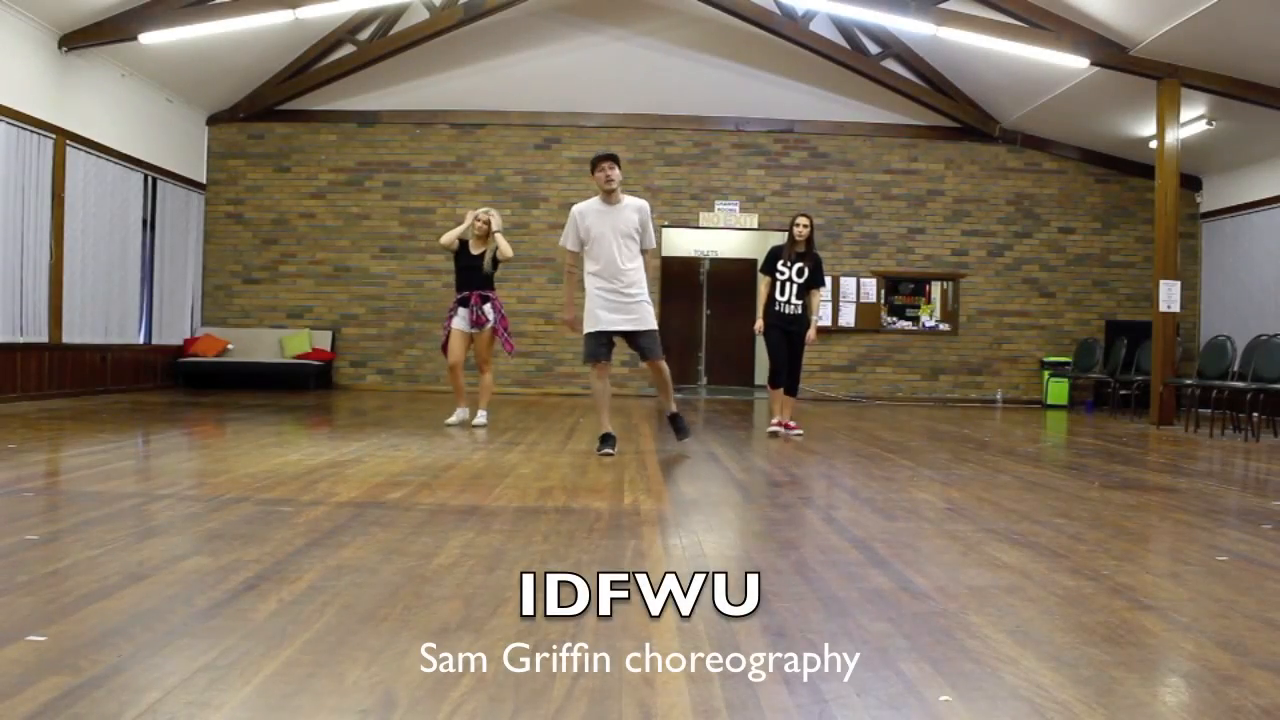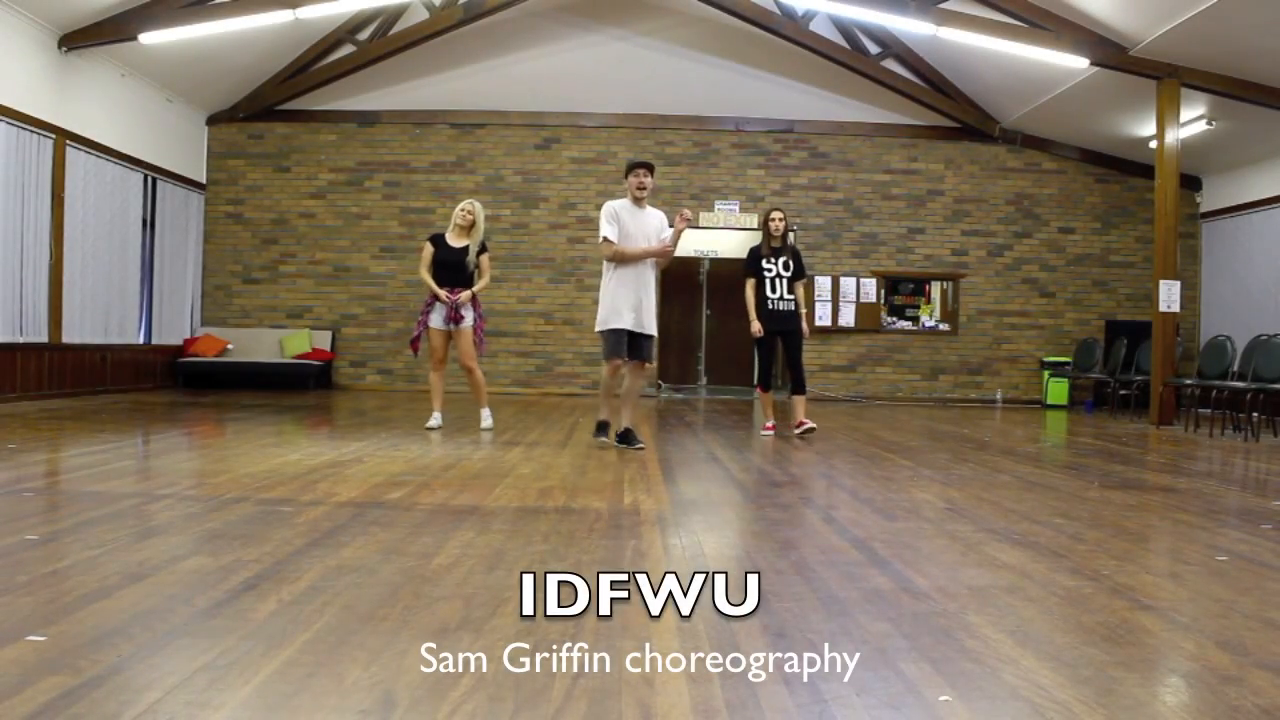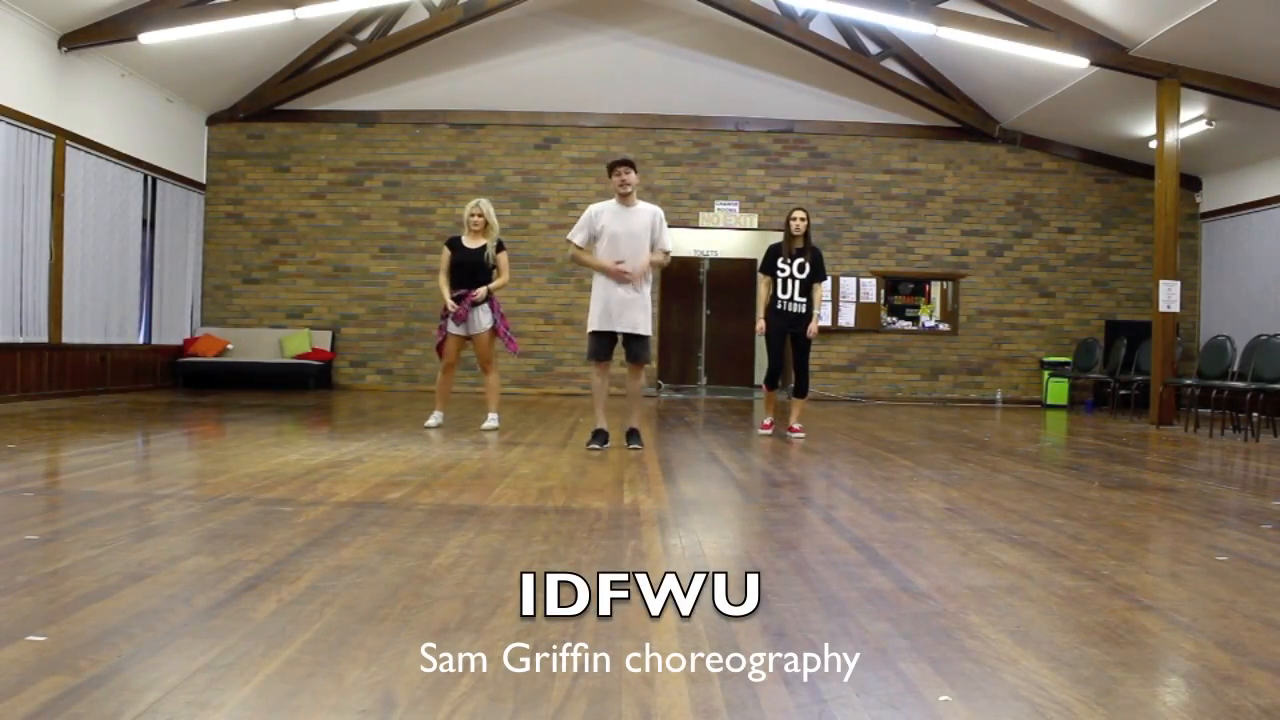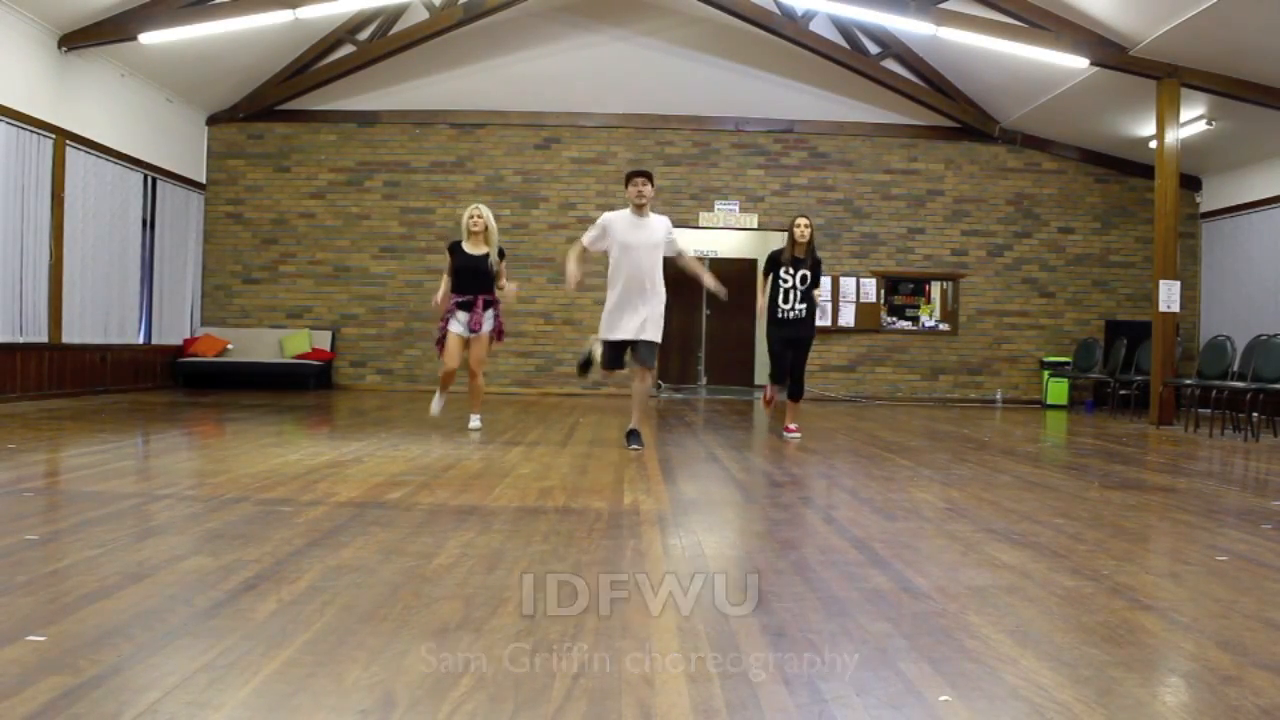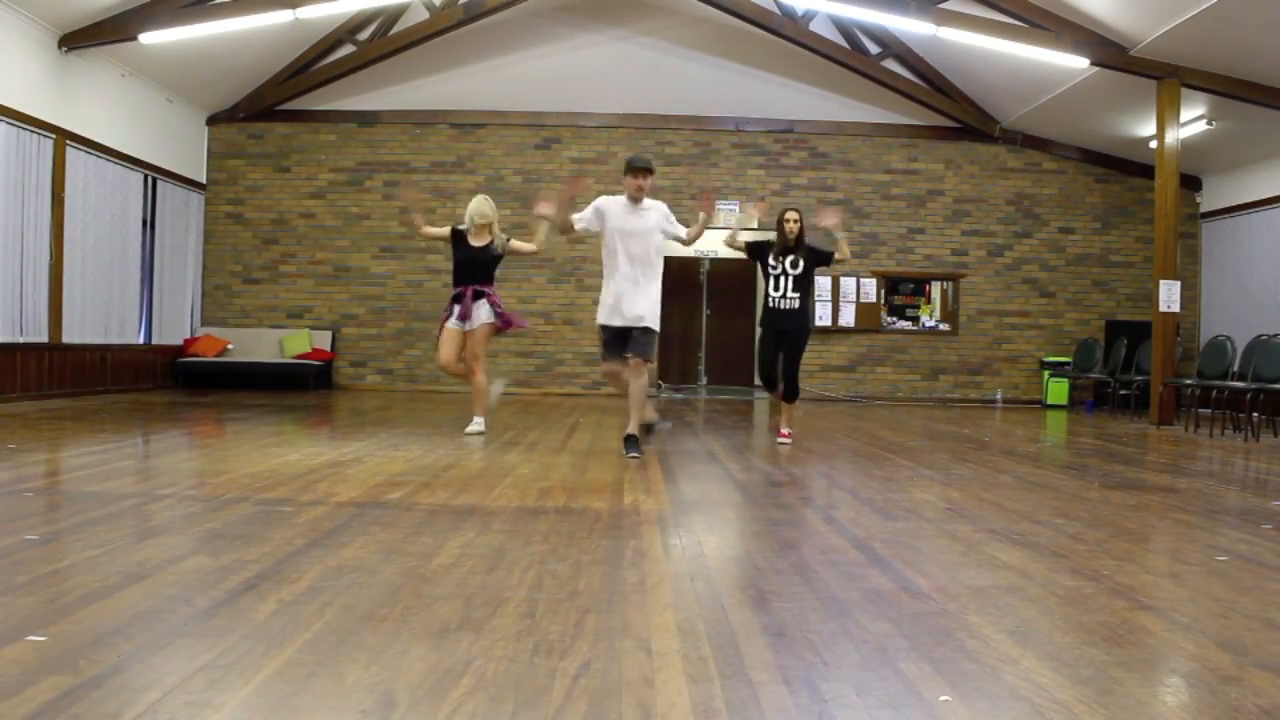
dt=1s
person 1, frame 1
left shoulder: (640, 207)
right shoulder: (580, 212)
left elbow: (647, 254)
right elbow: (572, 262)
left wrist: (640, 289)
right wrist: (569, 305)
left hip: (636, 301)
right hip: (599, 304)
left knee: (655, 360)
right knee: (599, 366)
left ankle: (672, 411)
right ankle: (606, 433)
person 1, frame 2
left shoulder: (659, 217)
right shoulder: (613, 209)
left elbow: (661, 263)
right elbow: (609, 252)
left wrist: (677, 233)
right wrist: (651, 251)
left hip: (645, 303)
right hip: (617, 301)
left knee: (639, 364)
right knee: (614, 361)
left ankle: (625, 428)
right ankle: (603, 420)
person 1, frame 3
left shoulder: (653, 213)
right shoulder: (596, 212)
left elbow: (665, 258)
right elbow: (574, 252)
left wrist: (648, 261)
right wrist: (605, 266)
left hip: (638, 304)
right hip: (604, 302)
left knee: (636, 365)
right knee: (600, 364)
left ankle: (633, 428)
right ankle: (601, 428)
person 1, frame 4
left shoulder: (663, 224)
right shoulder: (610, 220)
left elbow: (679, 255)
right elbow: (580, 247)
left wrist: (704, 275)
right wrist: (572, 266)
left hip: (650, 310)
right hip: (618, 308)
left knee: (644, 369)
right knee: (609, 368)
left ankle: (634, 428)
right ankle: (594, 347)
person 1, frame 5
left shoulder: (660, 210)
right shoulder: (605, 206)
left elbow: (688, 238)
right elbow: (567, 228)
left wrist: (704, 220)
right wrist: (563, 209)
left hip: (646, 302)
right hip: (613, 302)
left knee: (638, 364)
right knee: (610, 367)
left ankle: (632, 433)
right ankle: (647, 415)
person 2, frame 1
left shoulder: (494, 250)
right shoulder: (460, 245)
left elbow: (508, 255)
right elbow: (443, 242)
left wrist: (496, 231)
right wrist: (465, 224)
left hip: (486, 308)
right hip: (461, 309)
left knee: (483, 365)
right knee: (453, 363)
left ankle: (482, 412)
right ankle: (462, 409)
person 2, frame 2
left shoulder: (478, 246)
right shoulder: (436, 240)
left elbow: (485, 277)
right elbow: (423, 270)
left wrist: (472, 292)
right wrist: (437, 290)
left hip: (464, 306)
right hip: (437, 305)
left knee: (469, 363)
right knee: (437, 363)
left ankle: (485, 411)
right ankle: (436, 414)
person 2, frame 3
left shoulder: (495, 245)
right shoulder: (453, 243)
left elbow: (505, 277)
right elbow: (443, 274)
left wrist: (487, 288)
right wrist: (447, 298)
left hip: (483, 309)
right hip: (456, 308)
left knee: (487, 365)
right knee: (447, 364)
left ankle: (492, 415)
right ankle: (438, 413)
person 2, frame 4
left shoulder: (496, 252)
right shoulder: (454, 248)
left elbow: (500, 282)
left wrist: (506, 286)
right wrist: (441, 292)
left hip: (484, 313)
right hip: (458, 311)
left knee: (475, 370)
right knee: (450, 367)
left ankle: (475, 416)
right ankle: (441, 393)
person 2, frame 5
left shoulder: (500, 243)
right shoulder: (457, 235)
left elbow: (535, 247)
right elbow: (423, 230)
left wrist: (544, 219)
right wrist: (415, 214)
left hip: (482, 304)
right hip: (459, 305)
left knee: (475, 365)
right knee: (446, 363)
left ankle: (479, 420)
right ankle: (489, 385)
person 3, frame 1
left shoulder: (814, 259)
right shoulder: (776, 253)
left elbow: (815, 293)
right elbow: (765, 285)
left wrist: (813, 325)
right wrist: (759, 316)
left hip: (798, 323)
right hip: (774, 320)
left knee: (793, 371)
right knee: (778, 367)
left ankle: (787, 419)
right ankle: (775, 418)
person 3, frame 2
left shoulder: (793, 252)
right shoulder: (756, 253)
left elbow: (798, 287)
right elbow: (749, 288)
left wrist: (803, 318)
right wrist: (753, 319)
left hip: (790, 319)
right hip: (766, 319)
left knee: (797, 368)
right knee: (765, 369)
left ankle: (800, 420)
right ankle: (769, 420)
person 3, frame 3
left shoulder: (814, 253)
right shoulder: (775, 250)
left elbow: (817, 288)
right elbow: (764, 285)
left wrist: (815, 319)
right wrist: (760, 317)
left hip: (802, 320)
right hip: (776, 318)
left knee: (801, 370)
right knee: (774, 367)
left ankle: (794, 422)
right ankle: (768, 417)
person 3, frame 4
left shoulder: (815, 262)
right shoulder: (777, 256)
right elbow: (764, 279)
left wrist: (818, 306)
right wrist: (761, 299)
left hip: (803, 326)
right hip: (777, 324)
left knee: (797, 373)
right knee: (780, 371)
left ankle: (790, 423)
right ankle: (772, 390)
person 3, frame 5
left shoulder: (809, 252)
right shoulder: (765, 249)
left elbow: (844, 256)
right elbow: (730, 242)
left wrist: (835, 230)
left hip: (797, 323)
right hip: (771, 322)
left knee: (790, 373)
right knee: (766, 373)
left ankle: (785, 426)
right ankle: (783, 400)
